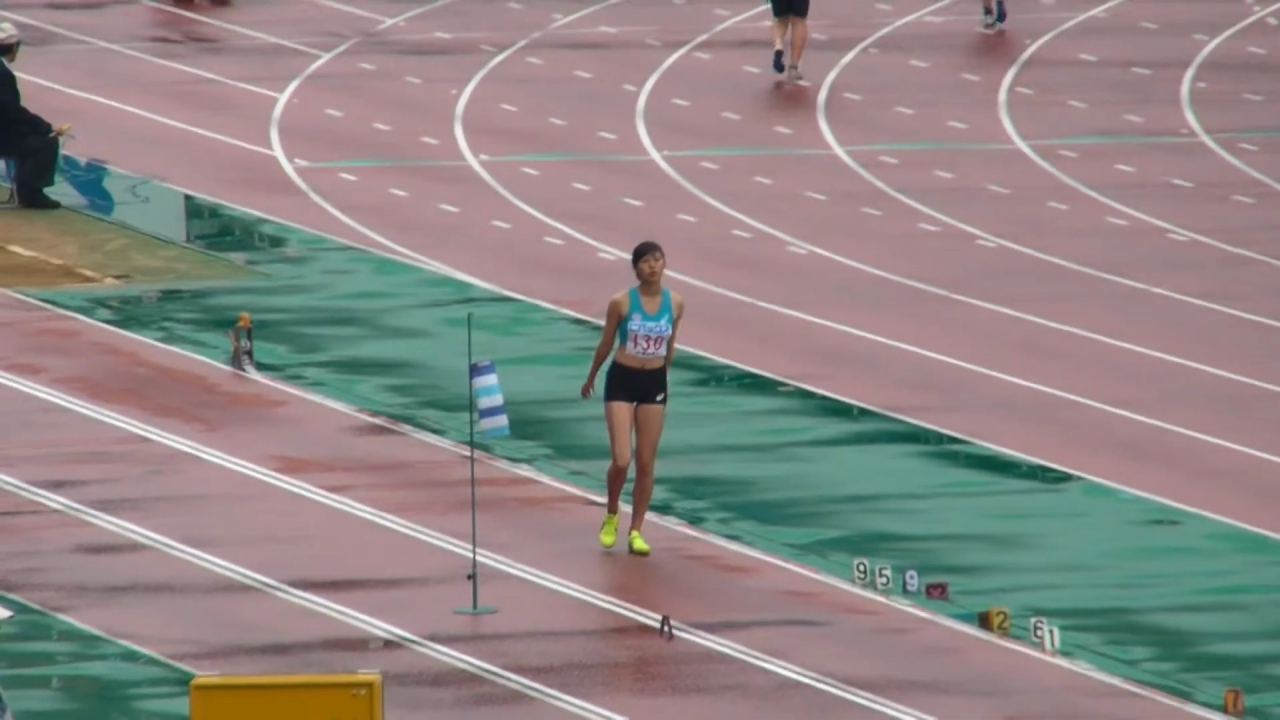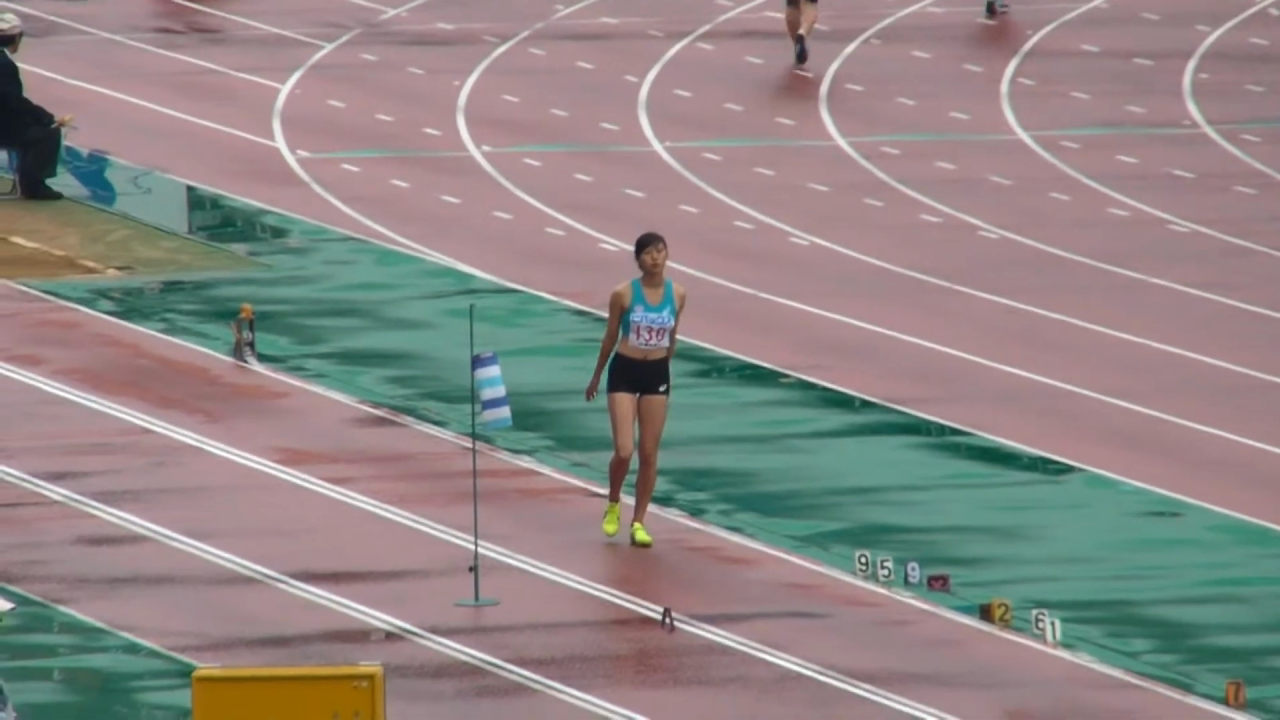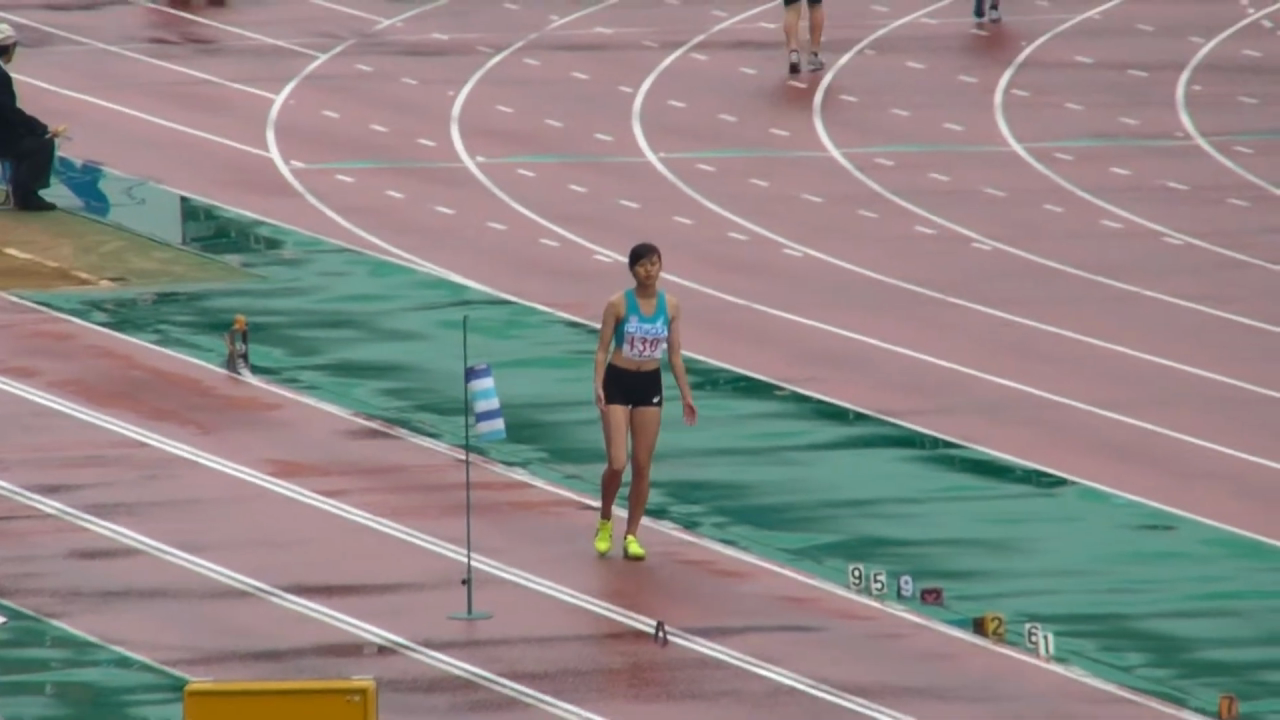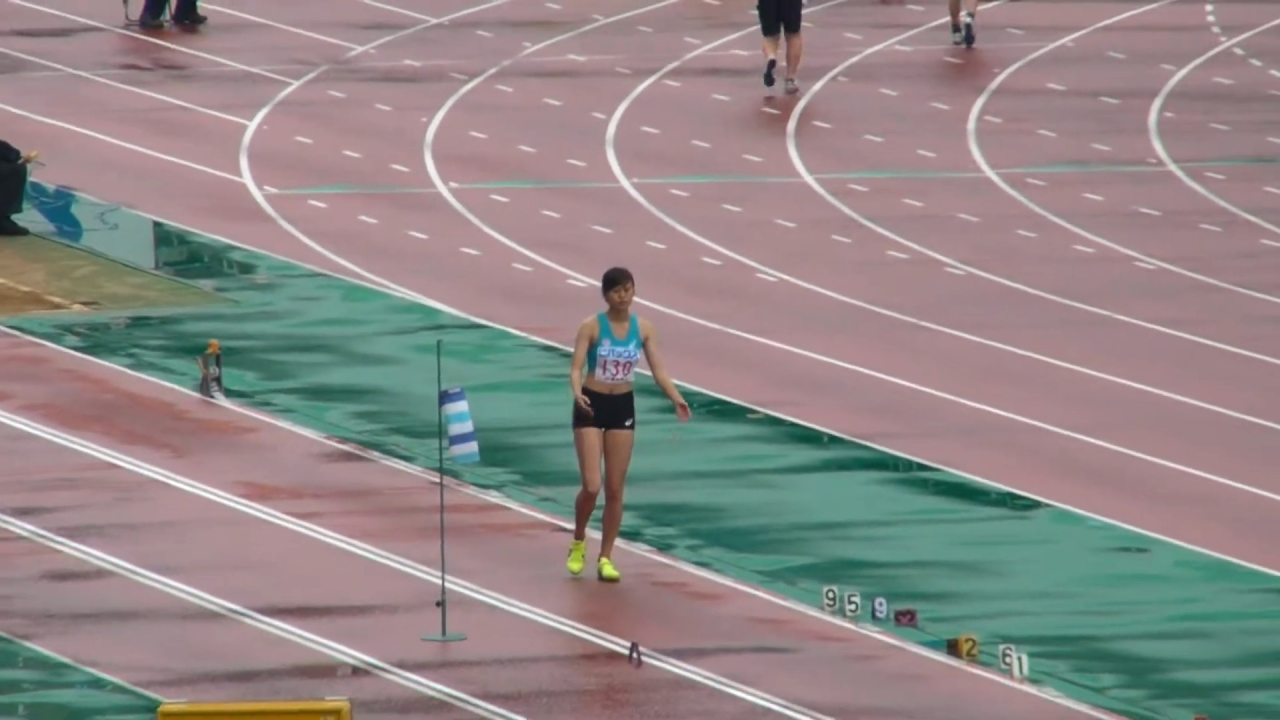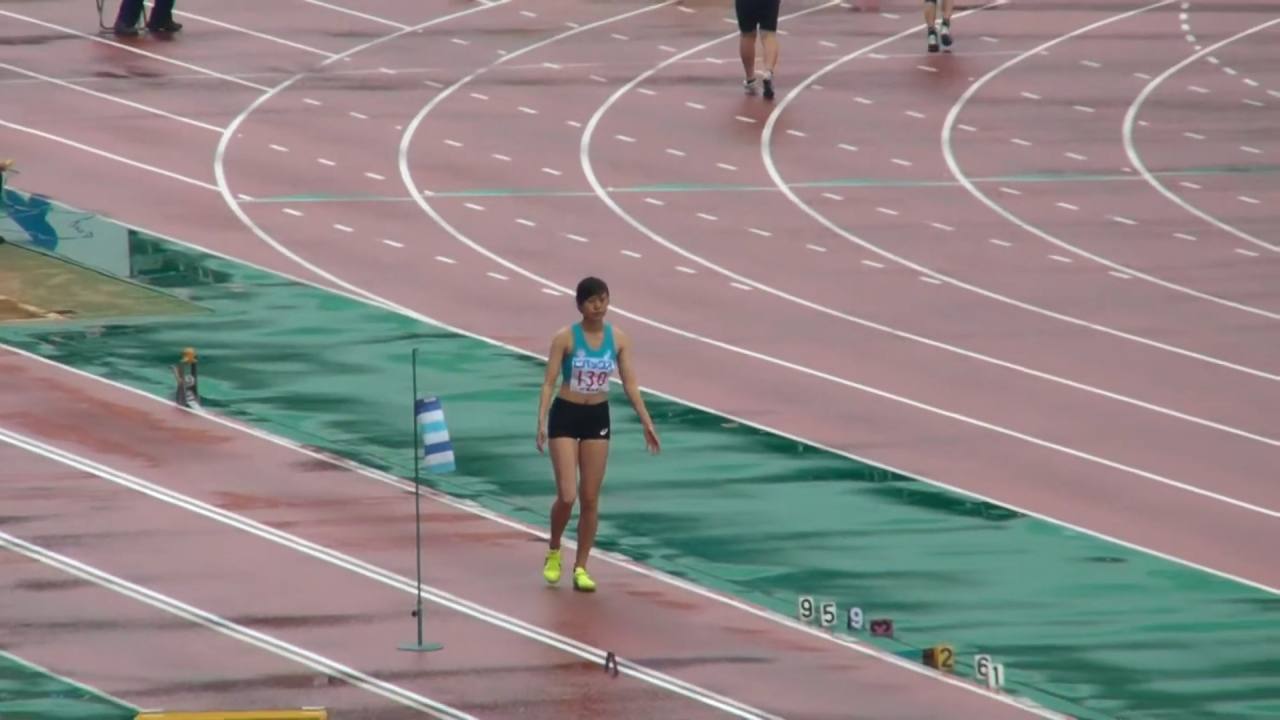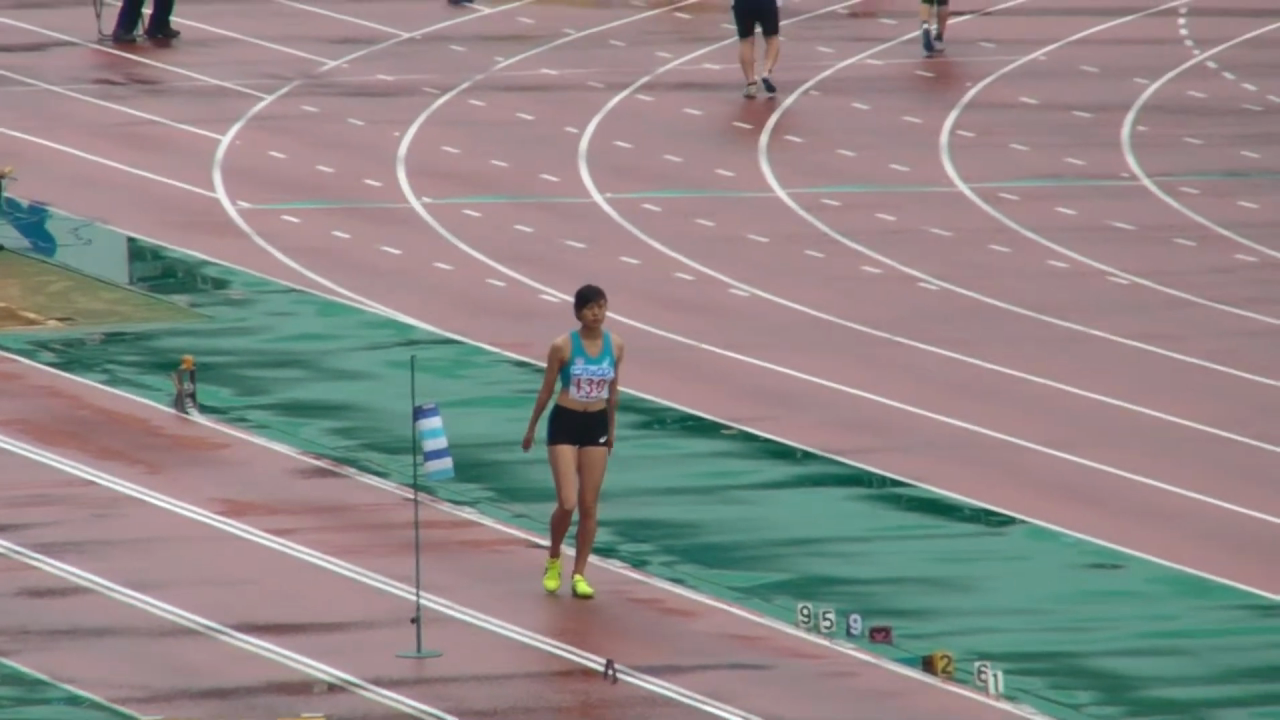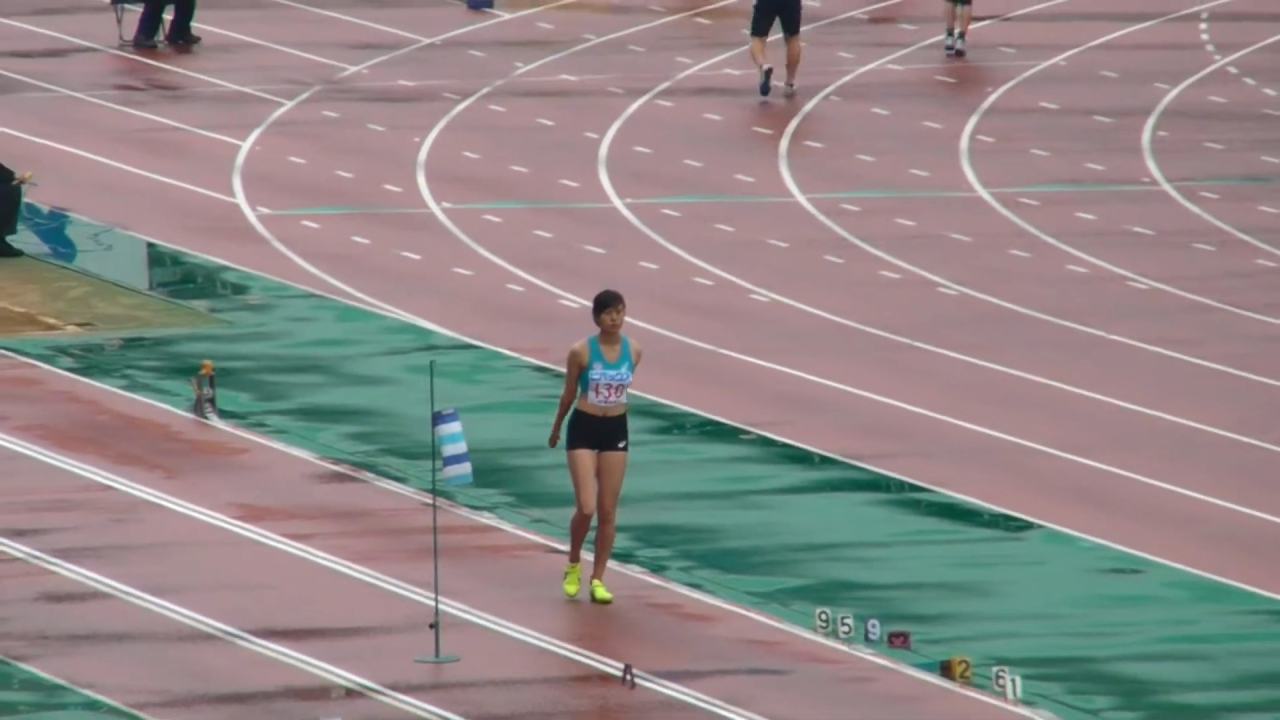
dt=0.2s
person 1, frame 1
left shoulder: (675, 303)
right shoulder: (620, 302)
right elbow: (606, 343)
left wrist: (665, 382)
right wrist: (590, 378)
left hip: (654, 383)
right hip: (621, 380)
left knee: (646, 462)
right knee: (621, 460)
left ankle: (636, 531)
right ankle: (611, 516)
person 1, frame 2
left shoulder: (677, 294)
right shoulder: (623, 293)
right elbow: (610, 337)
left wrist: (668, 377)
right wrist: (595, 375)
left hip: (656, 374)
right hip: (624, 371)
left knee: (649, 454)
right knee: (624, 451)
left ankle: (638, 522)
right ankle: (613, 504)
person 1, frame 3
left shoulder: (671, 306)
right shoulder: (617, 303)
left elbow: (675, 353)
right elbow: (602, 349)
left wrist: (685, 394)
right wrist: (598, 386)
left hip: (650, 384)
right hip: (618, 382)
left knee: (642, 466)
right knee: (617, 464)
left ankle: (631, 535)
right ankle: (604, 521)
person 1, frame 4
left shoulder: (644, 328)
right shoulder: (591, 326)
left elbow: (658, 369)
right elbow: (576, 367)
left wrist: (677, 399)
right wrist: (577, 394)
left hip: (623, 407)
right hip: (592, 406)
left knee: (615, 488)
right knee: (591, 486)
left ankle: (605, 557)
right ankle: (578, 543)
person 1, frame 5
left shoulder: (618, 337)
right shoulder: (564, 338)
left elbow: (630, 384)
right elbow: (549, 382)
left wrist: (646, 423)
right wrist: (541, 421)
left hip: (599, 417)
right hip: (566, 416)
left knee: (592, 497)
right knee: (567, 495)
left ankle: (581, 566)
right ankle: (554, 552)
person 1, frame 6
left shoulder: (616, 345)
right shoulder: (562, 346)
right elbow: (547, 389)
left wrist: (612, 429)
right wrist: (531, 427)
left hip: (596, 425)
right hip: (564, 423)
left knee: (589, 505)
right knee: (567, 503)
left ankle: (579, 574)
right ankle: (553, 560)
person 1, frame 7
left shoulder: (634, 350)
right shoulder: (581, 351)
right elbow: (568, 394)
right wrist: (555, 430)
left hip: (616, 429)
right hip: (583, 428)
left knee: (608, 510)
right knee: (586, 507)
left ankle: (597, 579)
right ankle: (573, 566)
